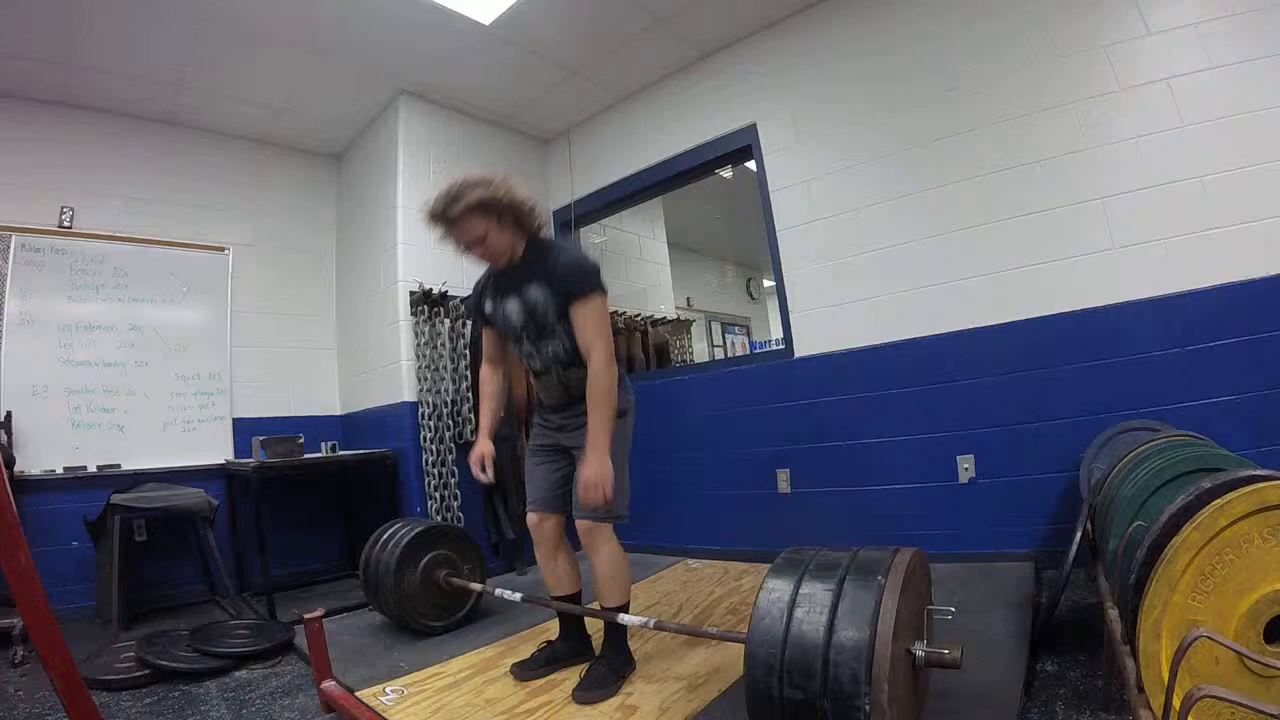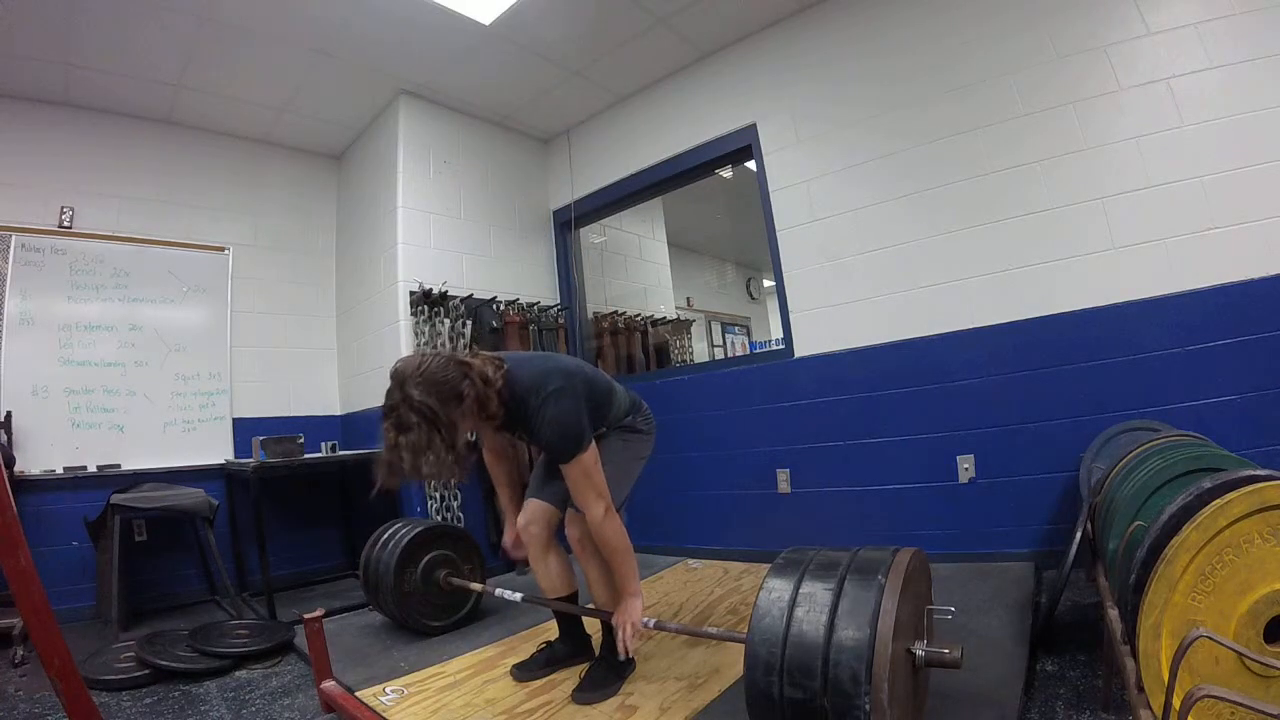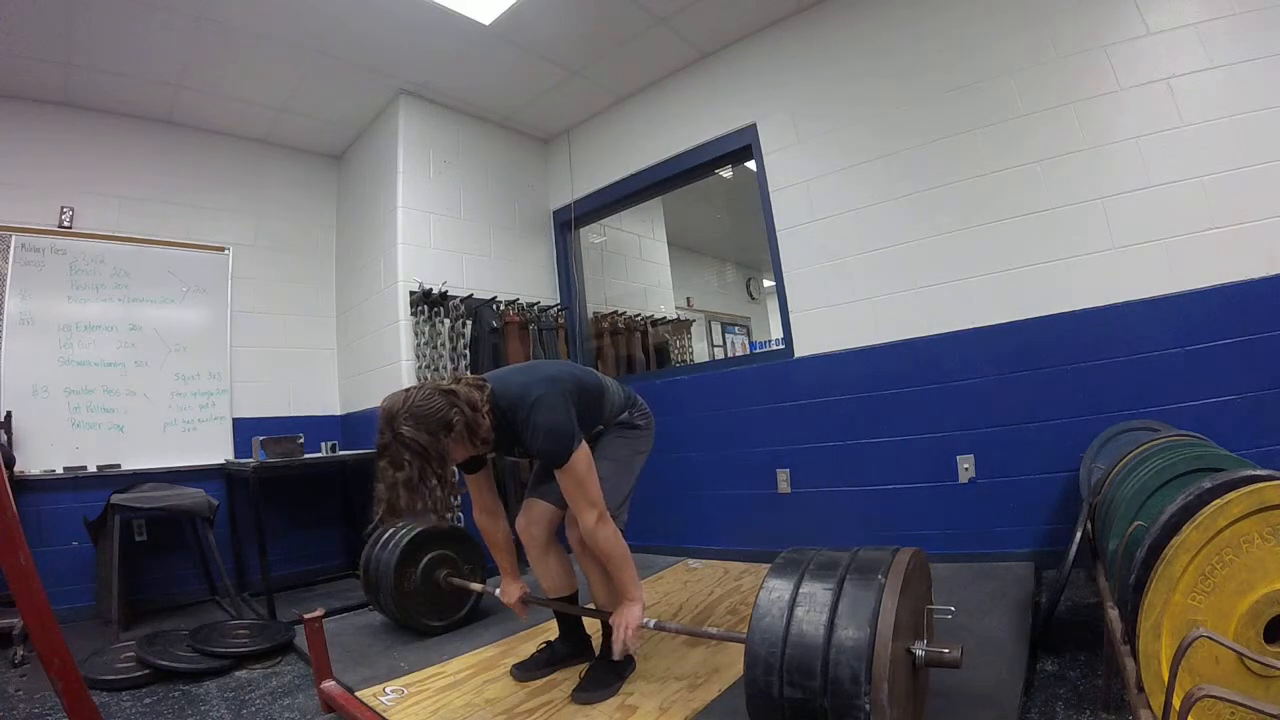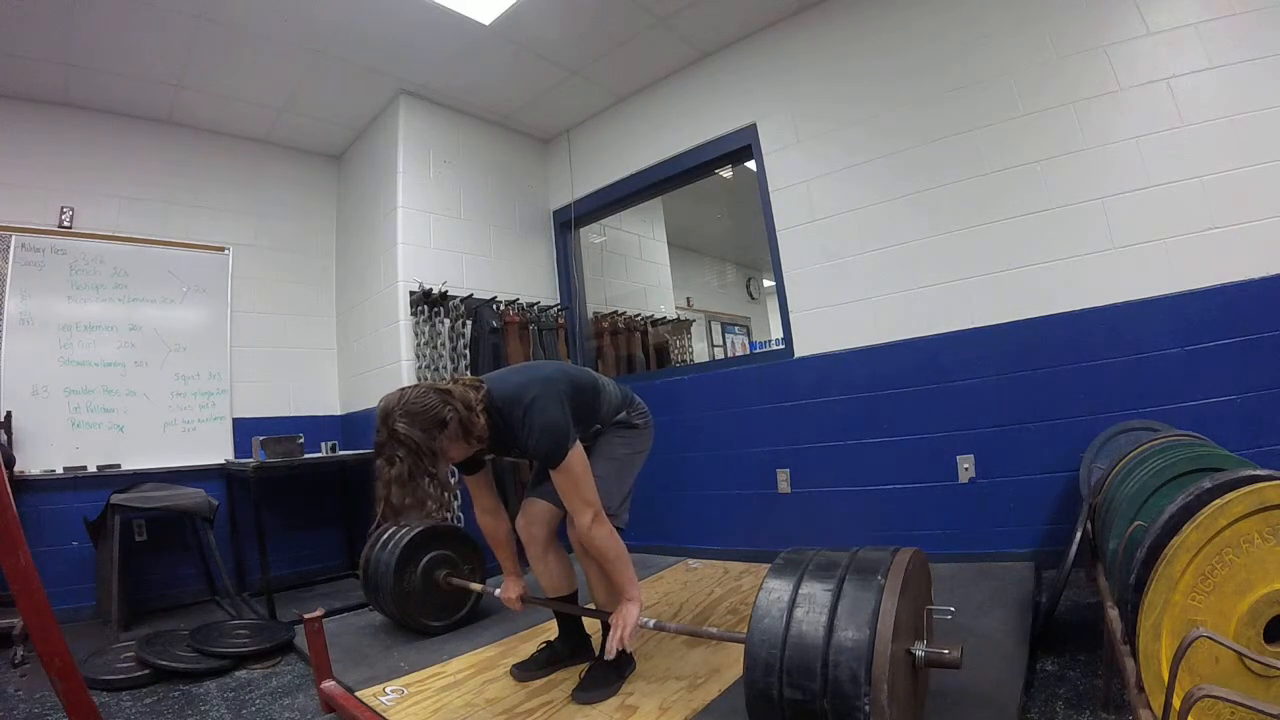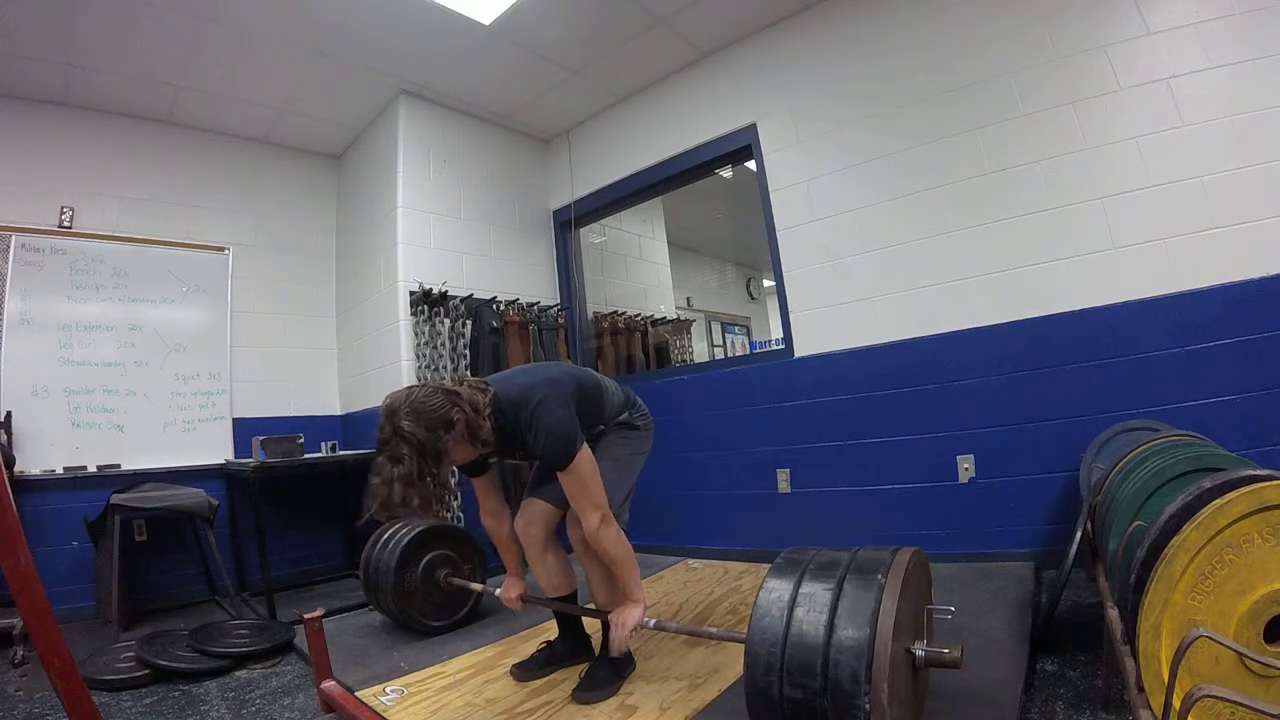
dt=1s
person 1, frame 1
left shoulder: (567, 266)
right shoulder: (486, 290)
left elbow: (600, 361)
right elbow: (493, 367)
left wrist: (599, 452)
right wrist: (484, 435)
left hip: (599, 409)
right hip: (549, 419)
left knee: (592, 523)
right knee: (542, 525)
left ankle: (617, 650)
right ankle: (573, 638)
person 1, frame 2
left shoulder: (549, 404)
right shoulder: (479, 391)
left elbow: (598, 510)
right elbow: (499, 453)
left wrist: (632, 596)
right wrist: (512, 520)
left hip: (622, 430)
right hip: (575, 434)
left knee: (581, 530)
right knee: (532, 524)
left ankle: (616, 653)
right ankle: (573, 639)
person 1, frame 3
left shoulder: (540, 417)
right shoulder: (465, 421)
left elbow: (592, 518)
right elbow: (487, 512)
left wrist: (632, 600)
right wrist: (510, 577)
left hip: (622, 425)
right hip: (577, 432)
left knee: (580, 531)
right knee: (531, 526)
left ankle: (616, 655)
right ankle: (573, 640)
person 1, frame 4
left shoulder: (535, 416)
right shoulder: (464, 426)
left elbow: (588, 518)
right elbow: (489, 511)
left wrist: (631, 599)
right wrist: (512, 575)
left hip: (621, 424)
right hip: (576, 432)
left knee: (580, 532)
right knee: (531, 526)
left ankle: (615, 654)
right ankle: (573, 639)
person 1, frame 5
left shoulder: (541, 418)
right shoulder: (468, 431)
left elbow: (595, 518)
right elbow: (494, 513)
left wrist: (634, 601)
right wrist: (514, 575)
left hip: (621, 426)
right hip: (575, 432)
left knee: (581, 530)
right knee: (529, 525)
left ankle: (615, 653)
right ankle: (573, 639)
